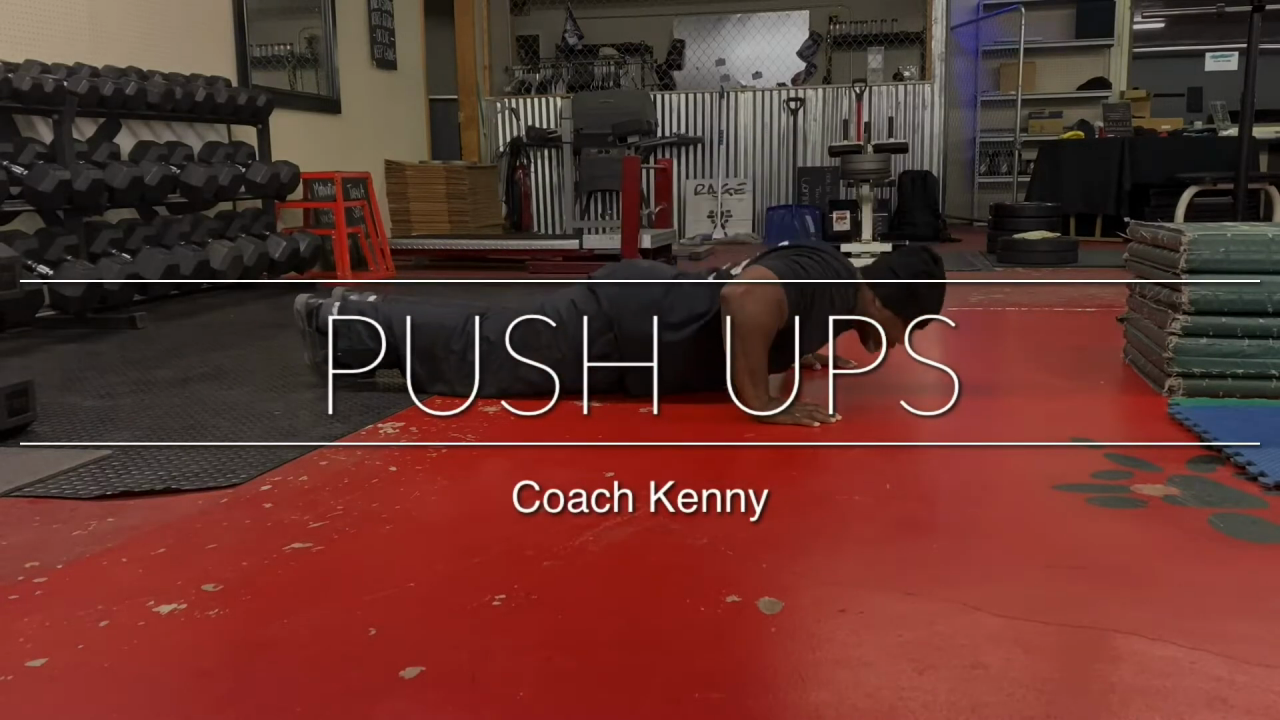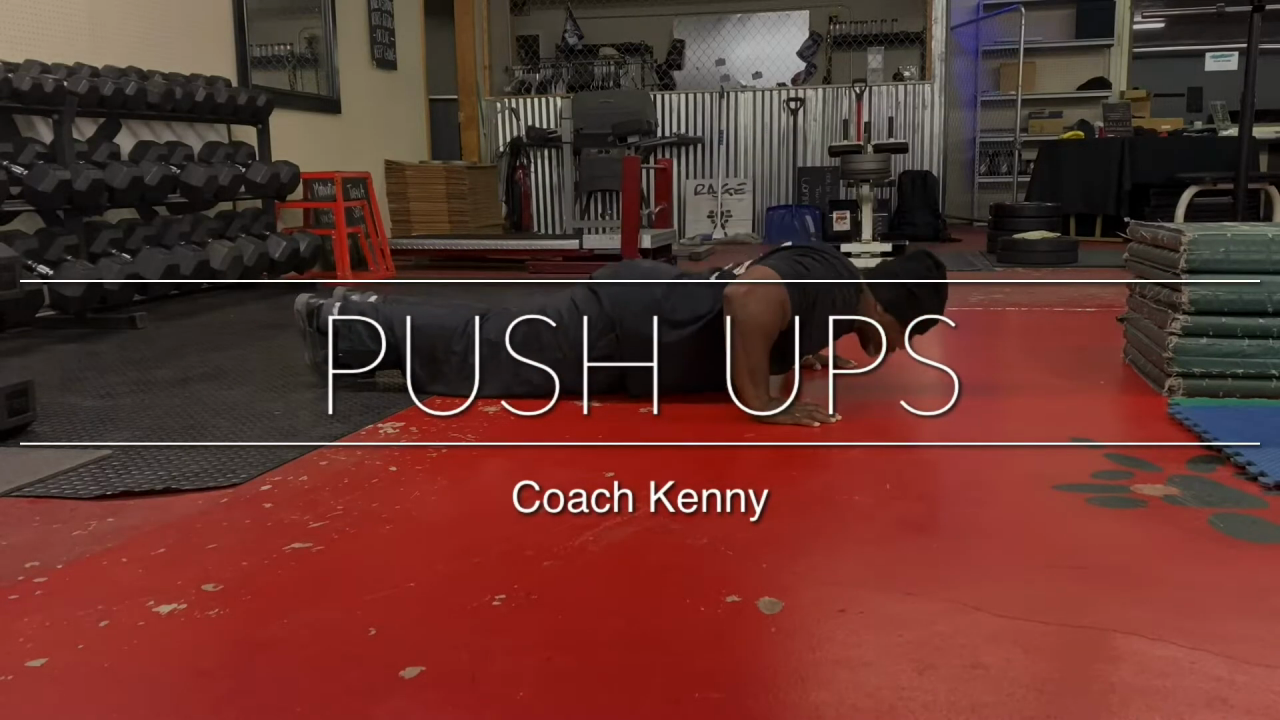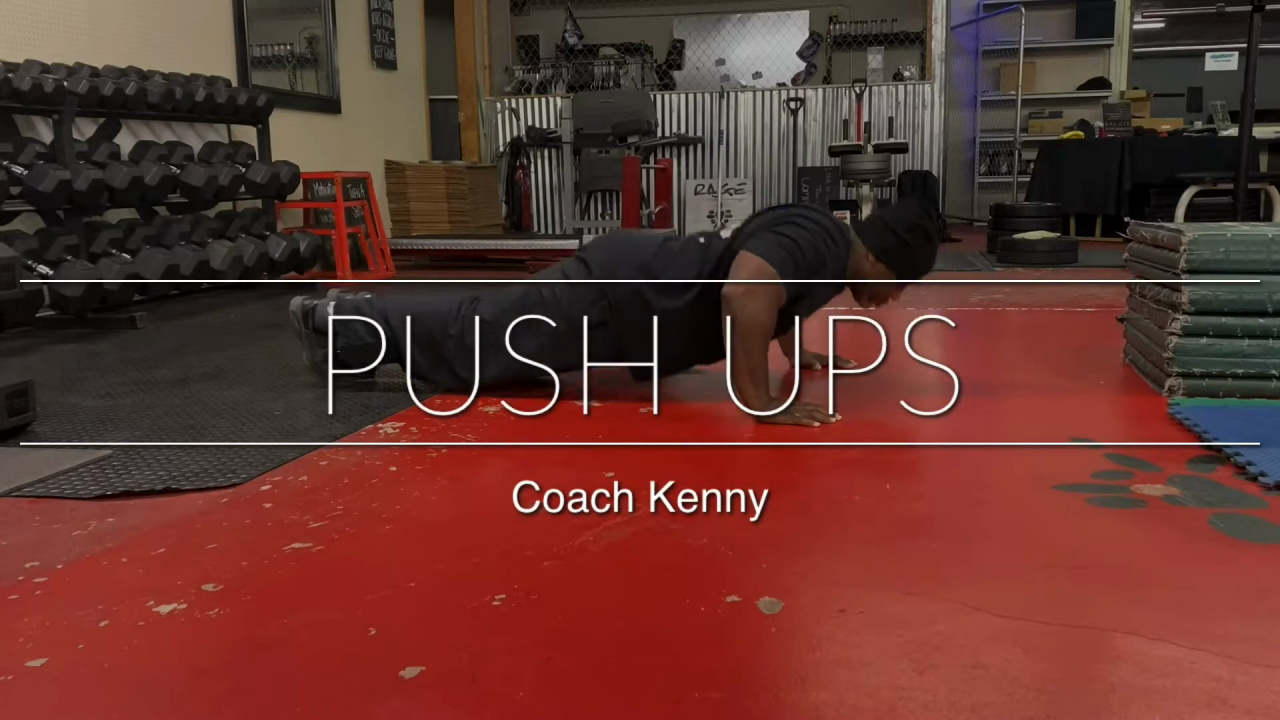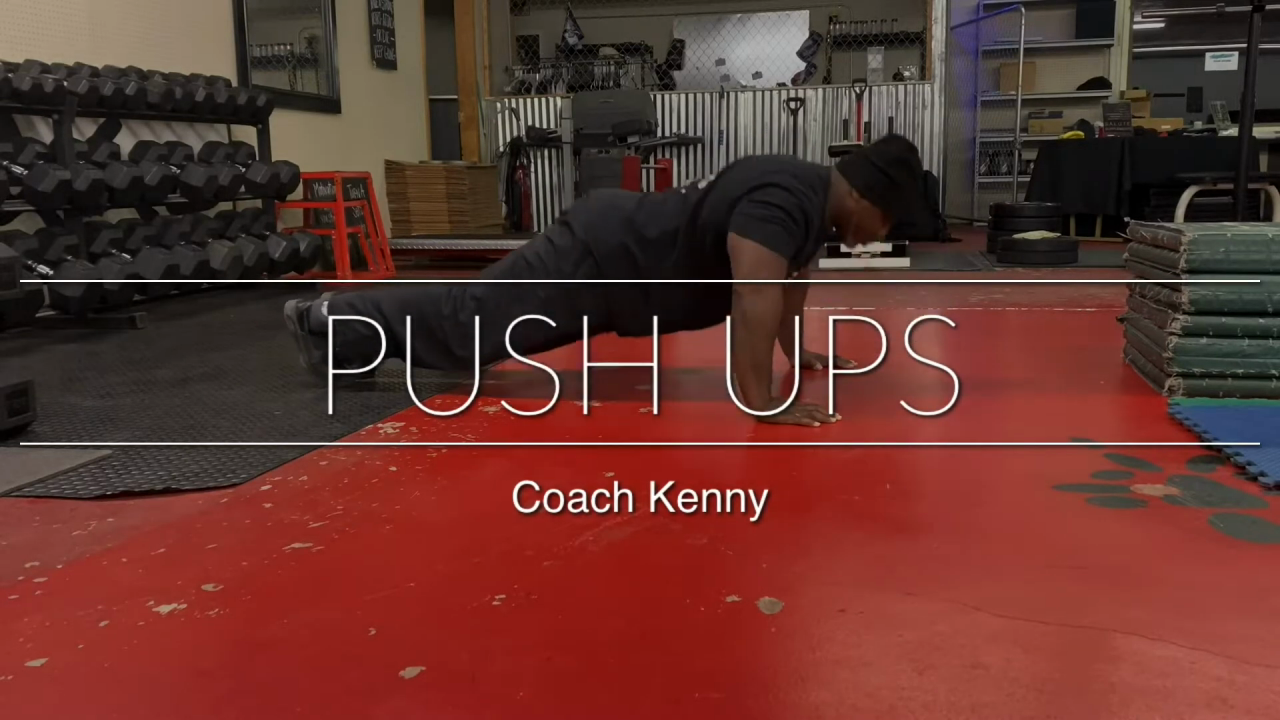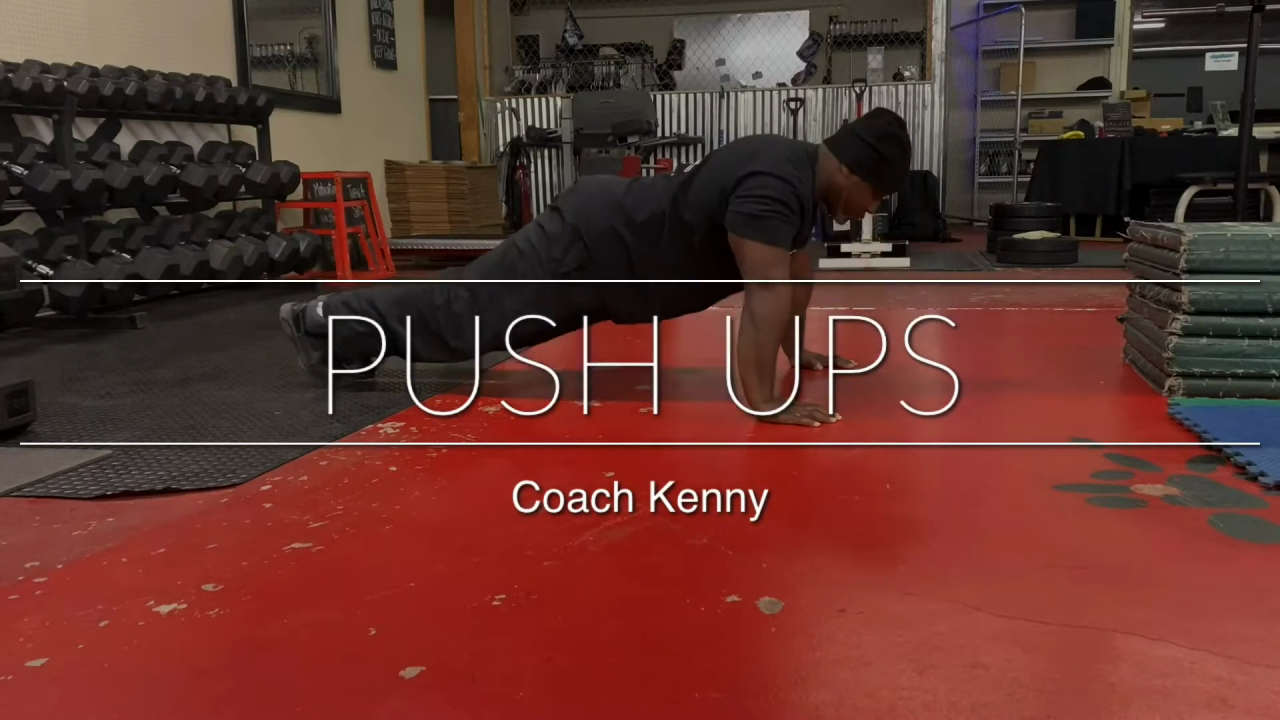
dt=0.2s
person 1, frame 1
left shoulder: (831, 278)
right shoulder: (827, 285)
right elbow: (742, 296)
left wrist: (791, 354)
right wrist: (758, 399)
left hip: (640, 306)
right hip: (616, 331)
left knee: (493, 336)
right knee: (473, 351)
left ankle: (363, 312)
right ankle: (336, 320)
person 1, frame 2
left shoulder: (834, 278)
right shoulder: (831, 287)
right elbow: (746, 297)
left wrist: (795, 353)
right wrist: (758, 399)
left hip: (643, 304)
right hip: (618, 329)
left knee: (494, 336)
right knee: (475, 351)
left ankle: (362, 315)
right ankle: (337, 320)
person 1, frame 3
left shoulder: (828, 247)
right shoulder: (816, 246)
right elbow: (744, 293)
left wrist: (795, 347)
right wrist: (759, 400)
left hip: (636, 277)
right hip: (613, 299)
left knee: (489, 326)
right knee: (473, 338)
left ankle: (353, 311)
right ankle: (334, 318)
person 1, frame 4
left shoulder: (813, 197)
right shoulder: (792, 198)
left elbow: (788, 276)
right elbow: (756, 291)
left wrist: (796, 350)
right wrist: (760, 401)
left hip: (621, 248)
right hip: (598, 258)
left knee: (473, 316)
right knee: (464, 323)
left ankle: (344, 318)
right ankle: (329, 322)
person 1, frame 5
left shoulder: (803, 176)
right shoulder: (778, 183)
left elbow: (795, 268)
right elbow: (767, 290)
left wrist: (796, 350)
right wrist: (762, 400)
left hip: (609, 242)
right hip: (589, 248)
left knee: (471, 308)
right knee: (459, 316)
left ankle: (341, 321)
right ankle: (326, 322)
